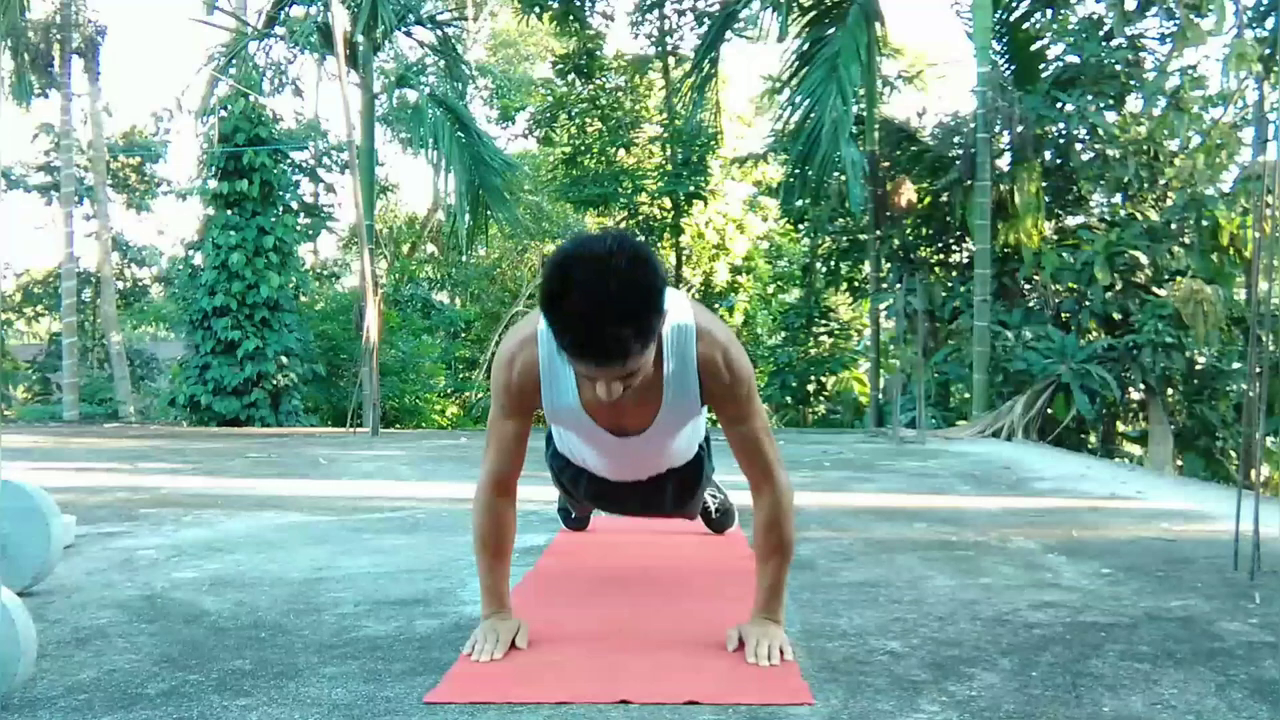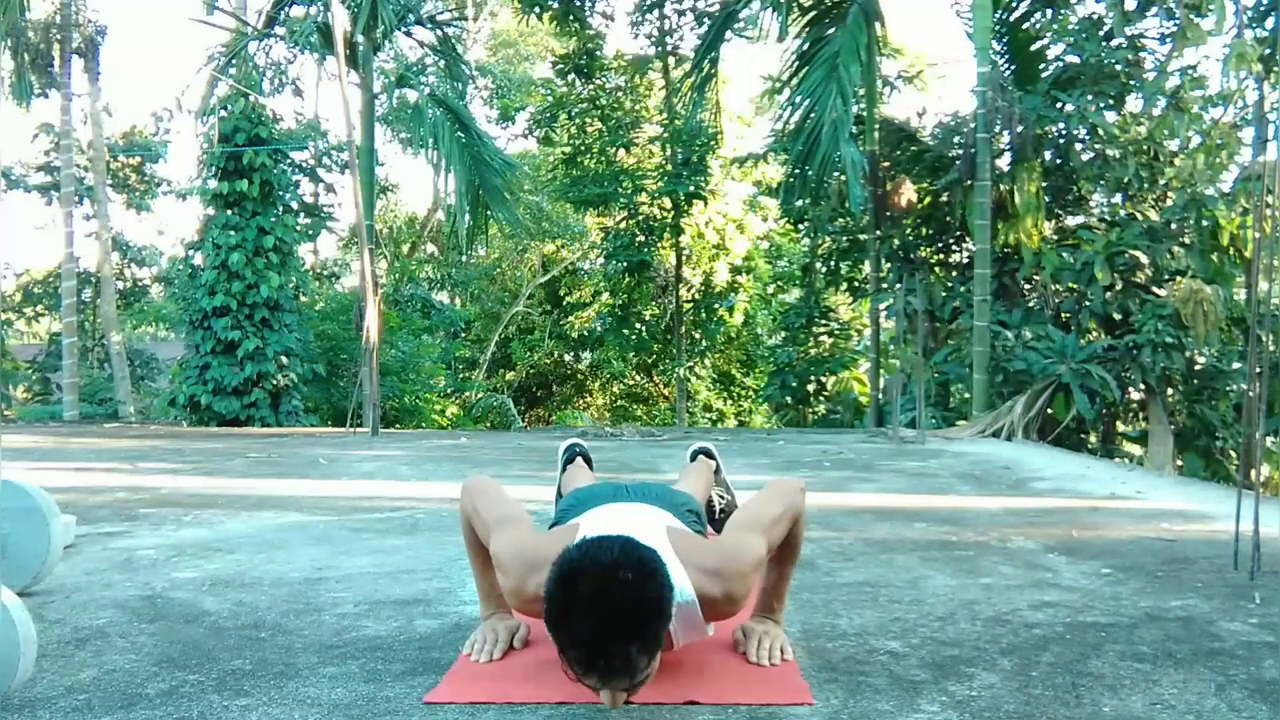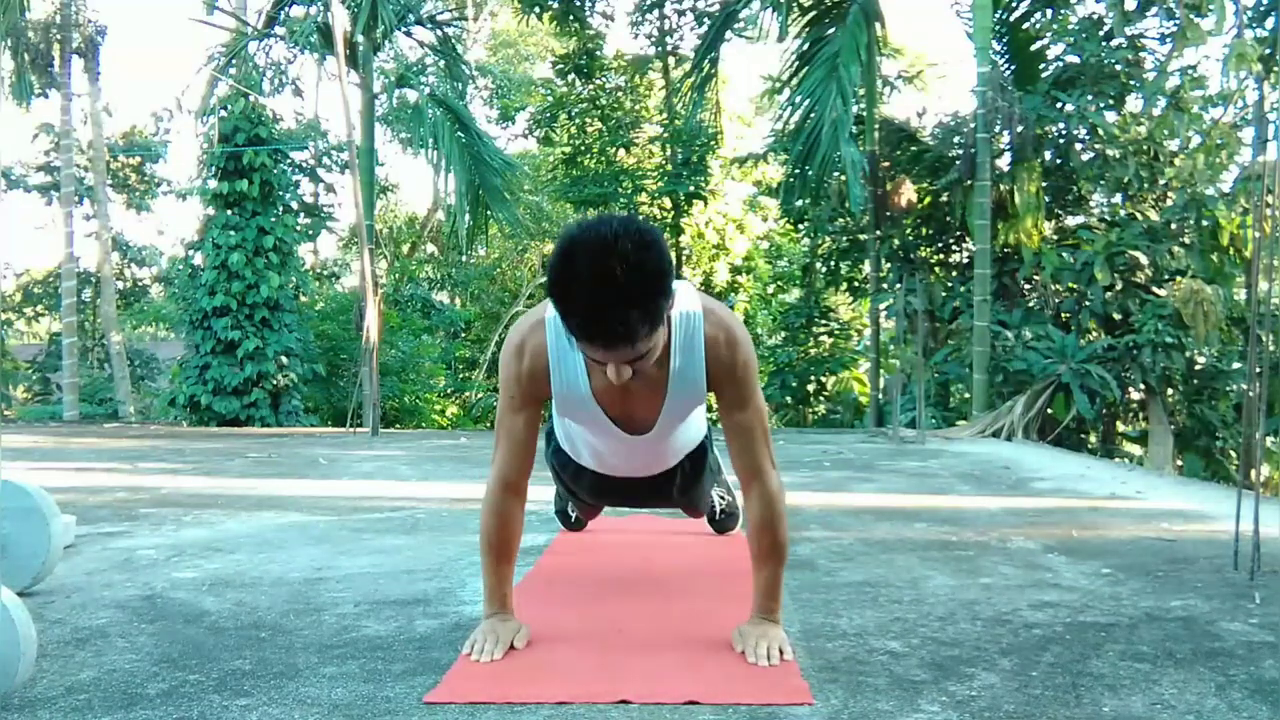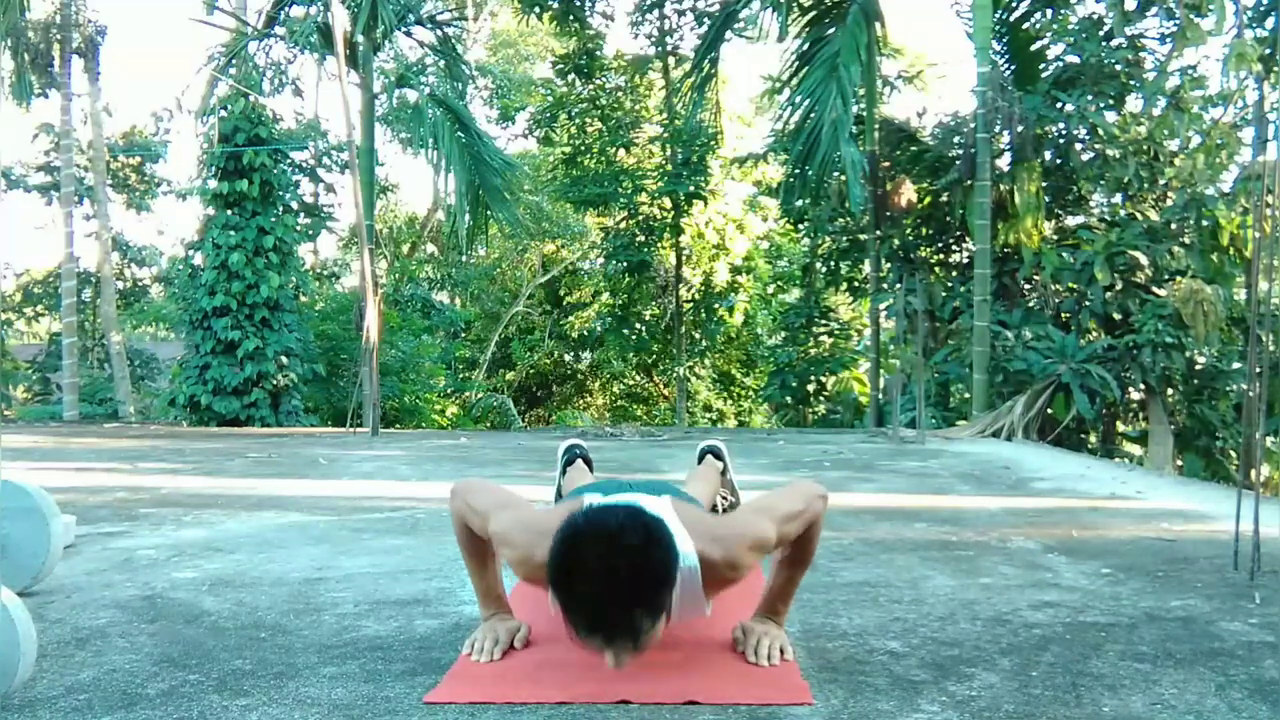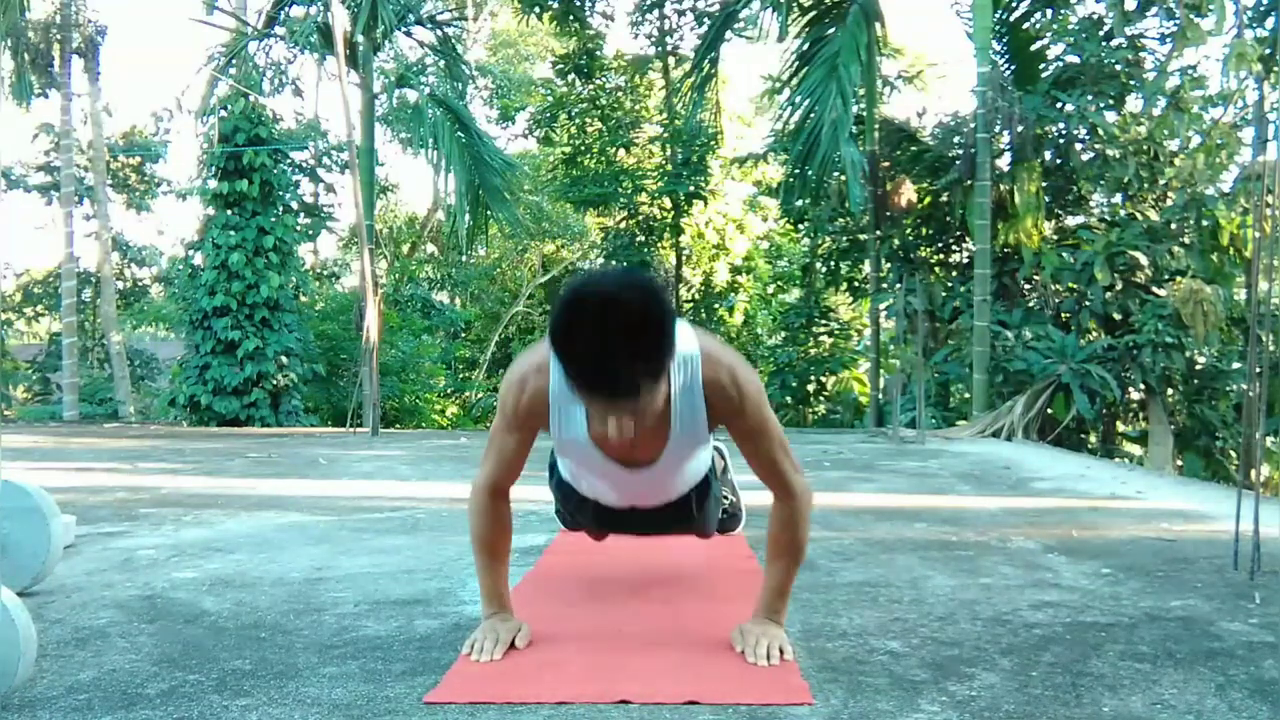
dt=1s
person 1, frame 1
left shoulder: (710, 348)
right shoulder: (524, 353)
left elbow: (767, 482)
right elbow: (497, 485)
left wrist: (767, 617)
right wrist: (495, 613)
left hip: (676, 469)
right hip: (581, 467)
left knee: (690, 507)
right knee: (578, 508)
left ankle: (708, 495)
right ankle: (576, 502)
person 1, frame 2
left shoulder: (719, 584)
right shoulder: (528, 580)
left elbow: (791, 492)
right elbow: (475, 491)
left wrist: (769, 617)
right wrist: (494, 612)
left hip: (670, 511)
right hip: (584, 509)
left ankle: (704, 463)
right ankle: (575, 461)
person 1, frame 3
left shoulder: (718, 335)
right shoulder: (531, 343)
left elbow: (760, 481)
right elbow: (508, 484)
left wrist: (765, 618)
right wrist: (497, 613)
left hip: (680, 462)
right hip: (581, 463)
left knee: (700, 508)
right knee: (578, 511)
left ankle: (715, 492)
right ankle: (575, 501)
person 1, frame 4
left shoulder: (721, 553)
right shoulder: (532, 549)
left elbow: (814, 499)
right elbow: (461, 497)
left wrist: (770, 618)
right wrist: (494, 614)
left hip: (673, 504)
right hip: (589, 502)
left ankle: (711, 464)
right ankle: (574, 464)
person 1, frame 5
left shoulder: (720, 376)
right shoulder: (533, 380)
left elbow: (790, 489)
right elbow: (491, 489)
left wrist: (769, 618)
right wrist: (496, 614)
left hip: (684, 493)
right hip: (586, 495)
left knee: (706, 527)
right knee: (584, 525)
